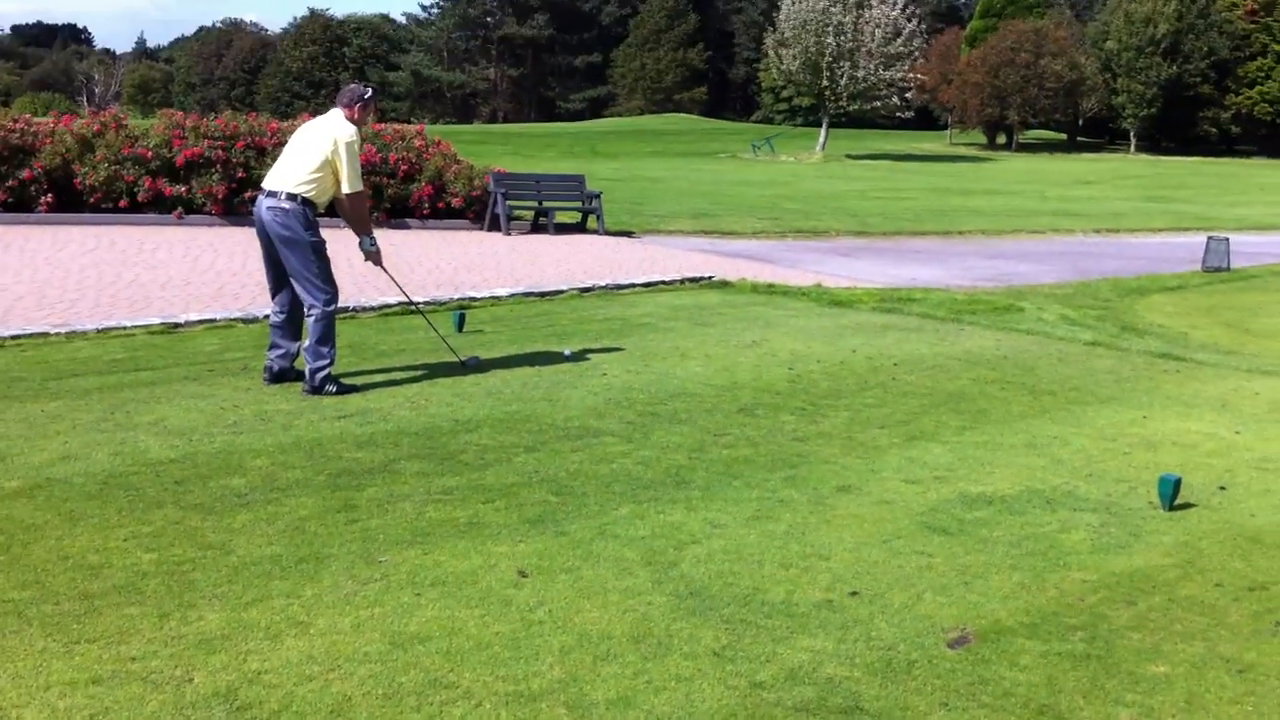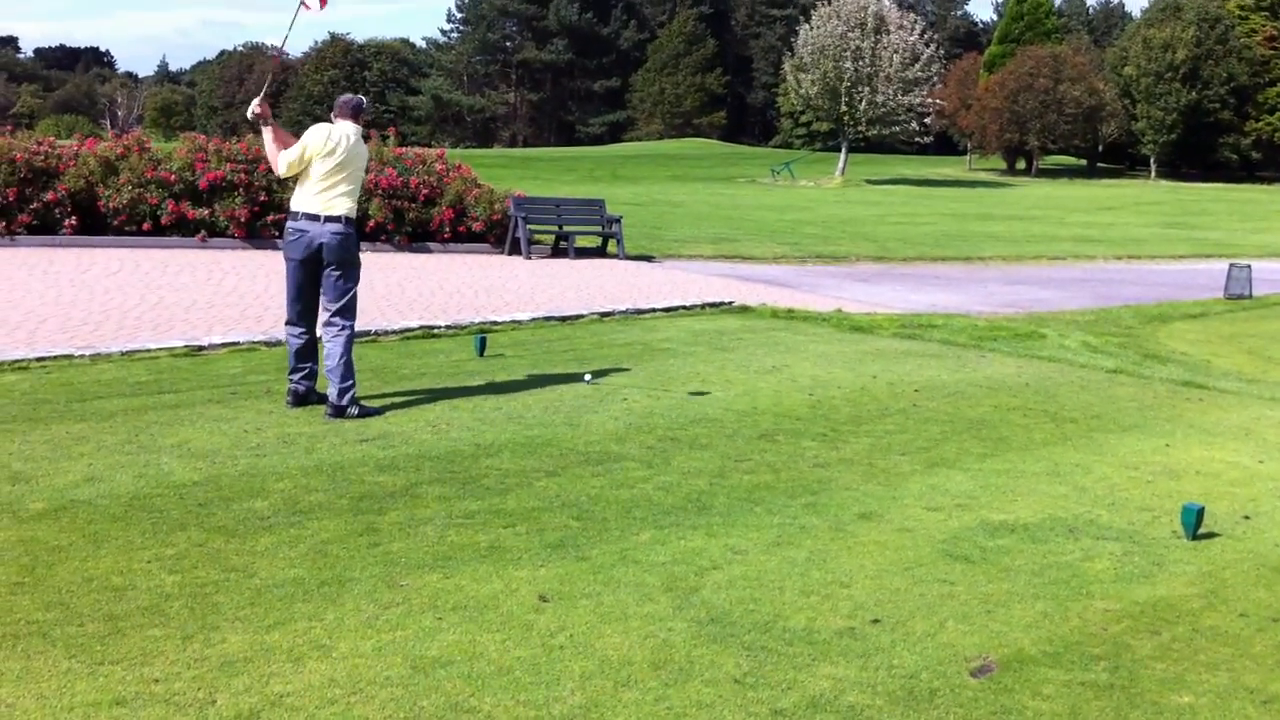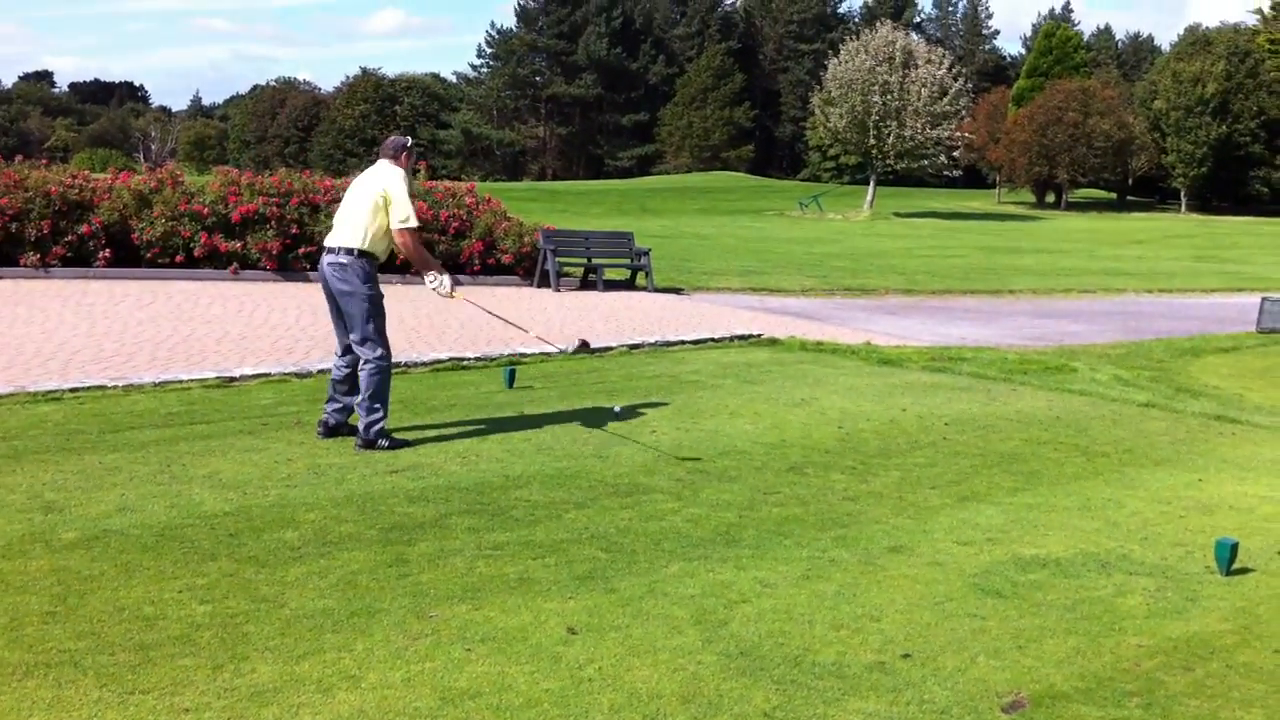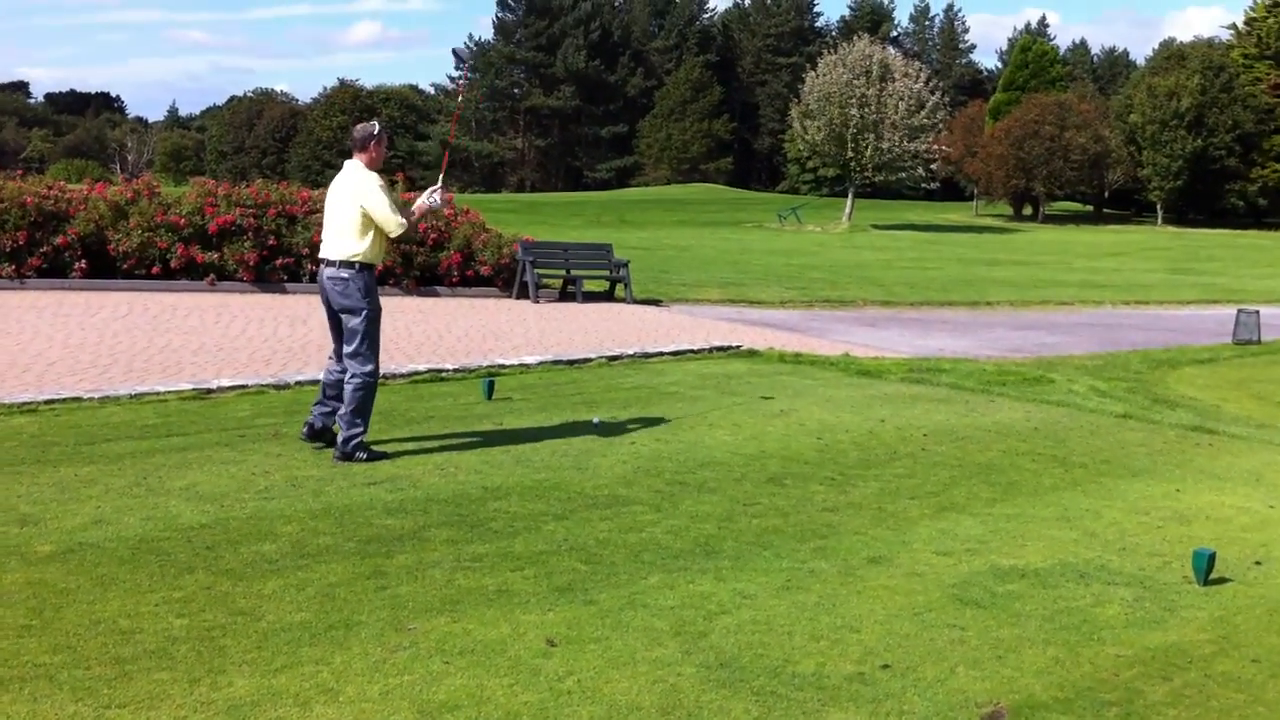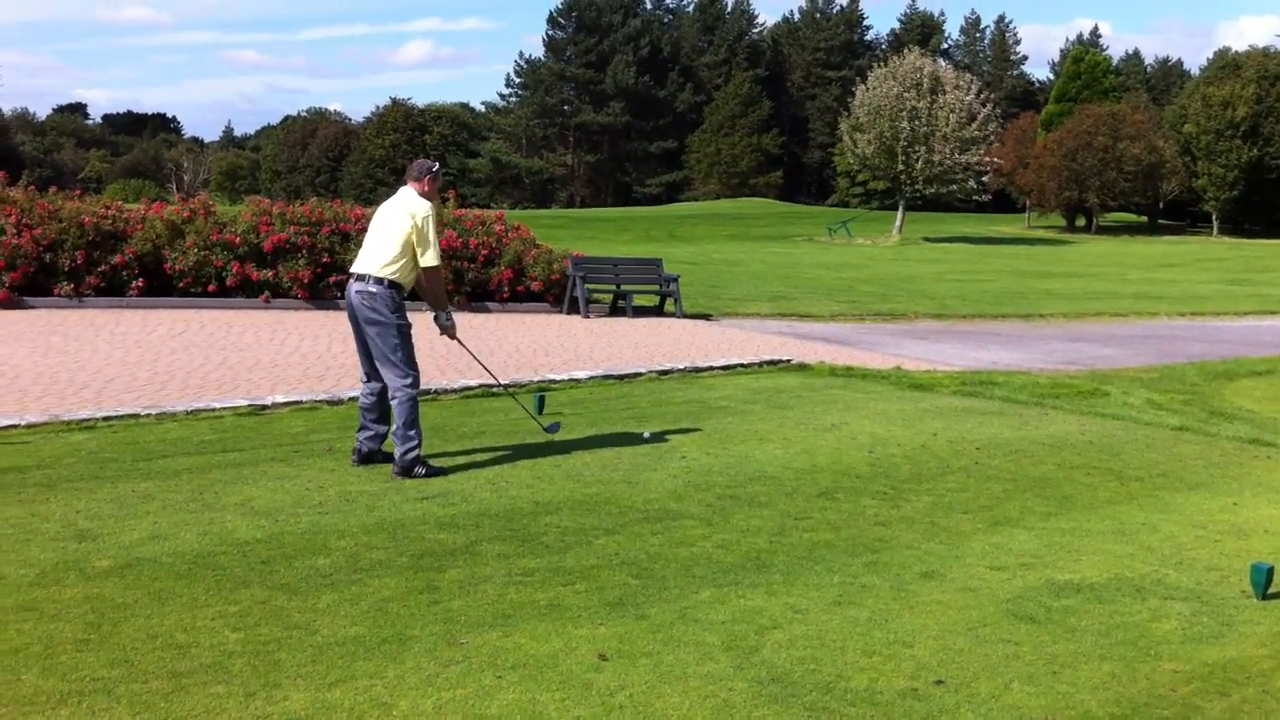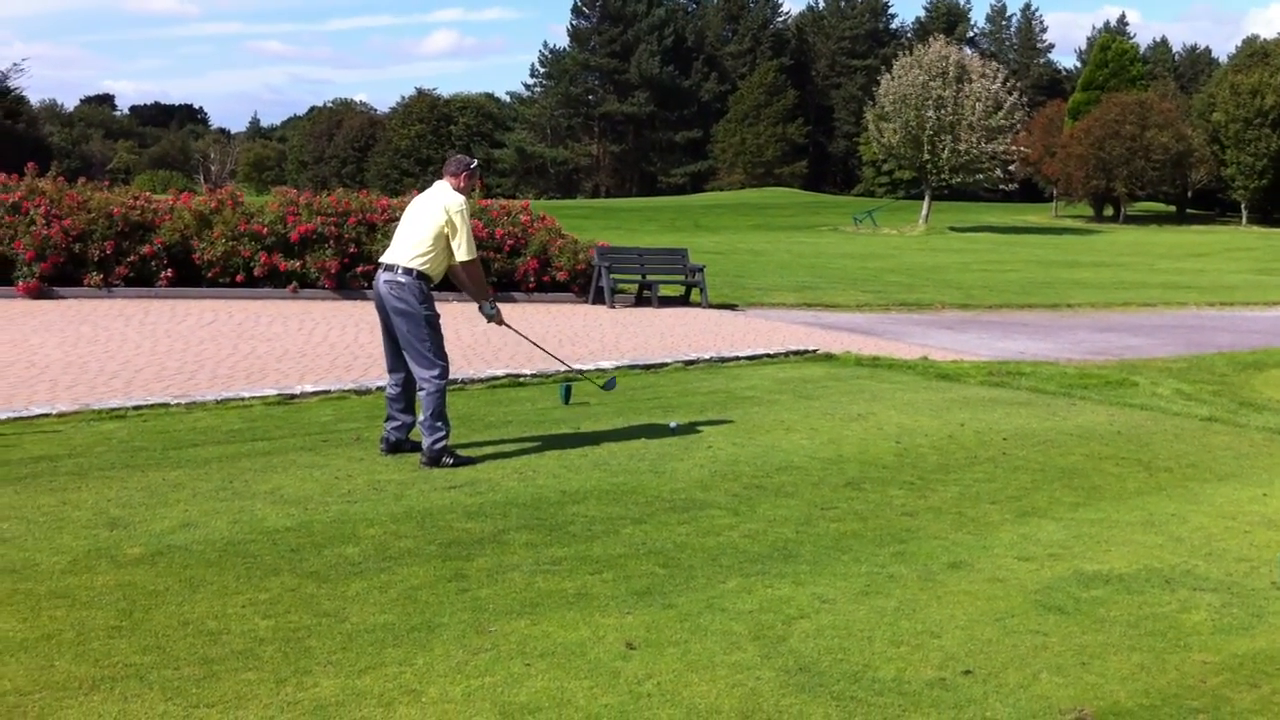
dt=0.7s
person 1, frame 1
left shoulder: (317, 125)
right shoulder: (346, 132)
left elbow: (337, 194)
right elbow: (353, 195)
left wrist: (360, 234)
right wrist: (368, 239)
left hip: (265, 205)
right hip: (290, 211)
left knee: (286, 294)
right knee: (321, 297)
left ankle: (278, 365)
right ankle: (318, 377)
person 1, frame 2
left shoulder: (321, 132)
right shoulder: (361, 148)
left elbow: (281, 166)
right elbow: (299, 148)
left wrist: (266, 123)
right wrist: (271, 122)
left hip: (301, 228)
right hip: (339, 232)
left knee: (299, 316)
right knee: (338, 320)
left ankle: (300, 388)
right ankle: (340, 399)
person 1, frame 3
left shoulder: (367, 178)
right shoulder: (395, 178)
left elbow: (383, 235)
right elbow: (404, 236)
left wrist: (431, 268)
right wrist: (435, 271)
left hip: (332, 262)
right hip: (353, 264)
left knee: (350, 348)
right knee: (373, 351)
left ankle: (334, 418)
right ankle: (371, 431)
person 1, frame 4
left shoulder: (342, 178)
right shoulder: (369, 182)
left elbow: (377, 224)
right elbow: (399, 229)
left wrist: (416, 206)
right wrist: (424, 207)
left hip: (329, 272)
right hip: (352, 276)
left knee: (342, 356)
right knee: (362, 364)
left ankle: (319, 423)
right ankle: (349, 443)
person 1, frame 5
left shoulder: (392, 204)
right shoulder: (421, 208)
right elbow: (430, 269)
left wrist: (435, 307)
right wrist: (443, 312)
left hip: (357, 289)
right hip: (379, 293)
left knee: (375, 376)
right knee: (403, 379)
left ankle: (367, 446)
right ankle: (407, 458)
person 1, frame 6
left shoulder: (427, 197)
right shoulder: (455, 202)
left elbow: (451, 263)
right elbow: (468, 262)
left wrist: (478, 298)
right wrist: (488, 302)
left hip: (385, 280)
right hip: (408, 285)
left knee: (401, 367)
right knee: (431, 369)
left ankle: (395, 436)
right ankle: (435, 448)
